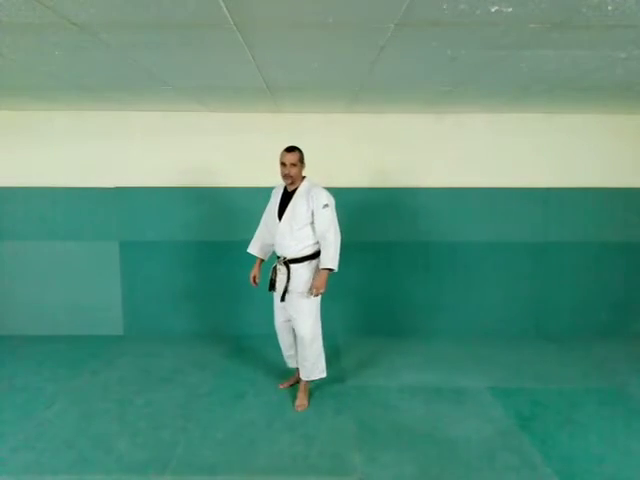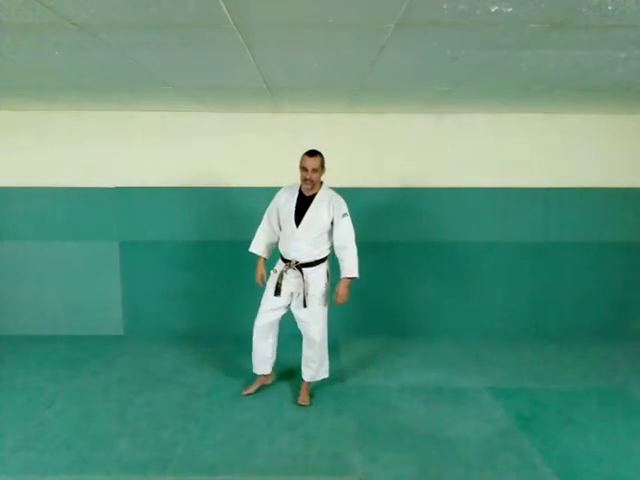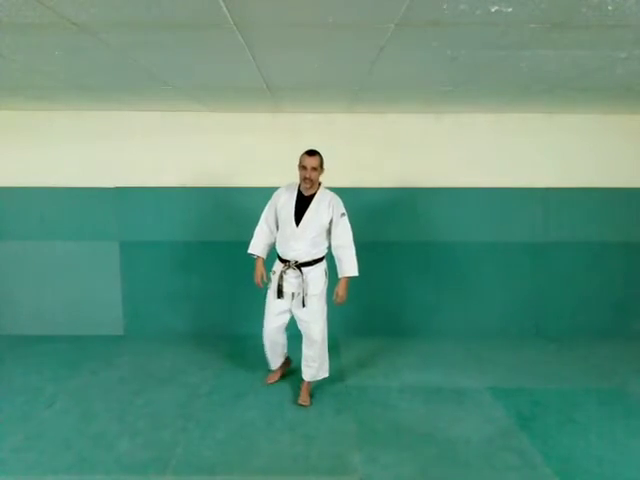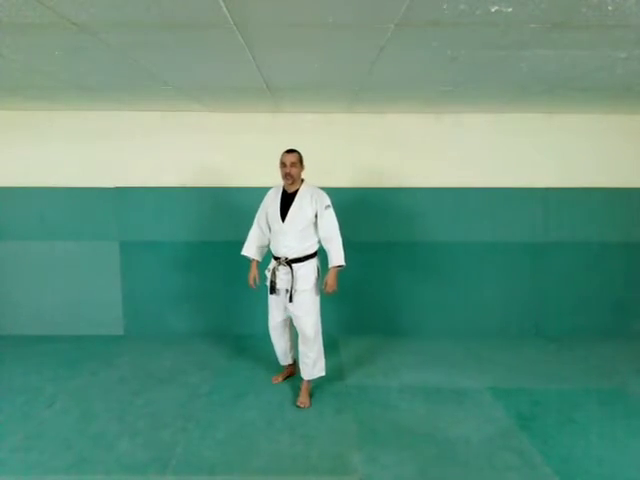
dt=0.5s
person 1, frame 1
left shoulder: (317, 195)
right shoulder: (277, 193)
left elbow: (330, 237)
right elbow: (267, 230)
left wrist: (323, 273)
right wrist: (258, 263)
left hip: (306, 271)
right hip: (282, 270)
left knee: (306, 329)
right knee: (283, 324)
left ankle: (305, 384)
right ankle: (299, 370)
person 1, frame 2
left shoulder: (334, 202)
right shoulder: (285, 195)
left elbow: (346, 243)
right elbow: (269, 228)
left wrist: (345, 281)
right wrist: (261, 261)
left hip: (314, 275)
right hip: (284, 271)
left knee: (314, 332)
right knee: (264, 322)
left ankle: (307, 383)
right ankle: (264, 375)
person 1, frame 3
left shoulder: (332, 202)
right shoulder: (282, 195)
left elbow: (343, 242)
right elbow: (266, 228)
left wrist: (344, 280)
right wrist: (259, 261)
left hip: (312, 274)
right hip: (282, 271)
left knee: (314, 330)
right knee: (272, 326)
left ankle: (307, 383)
right ankle: (280, 364)
person 1, frame 4
left shoulder: (317, 197)
right shoulder: (271, 196)
left elbow: (331, 235)
right elbow: (260, 231)
left wrist: (333, 270)
right wrist: (254, 264)
left hip: (304, 270)
right hip: (277, 269)
left knee: (308, 326)
right knee: (277, 323)
left ankle: (306, 383)
right ankle: (289, 365)
